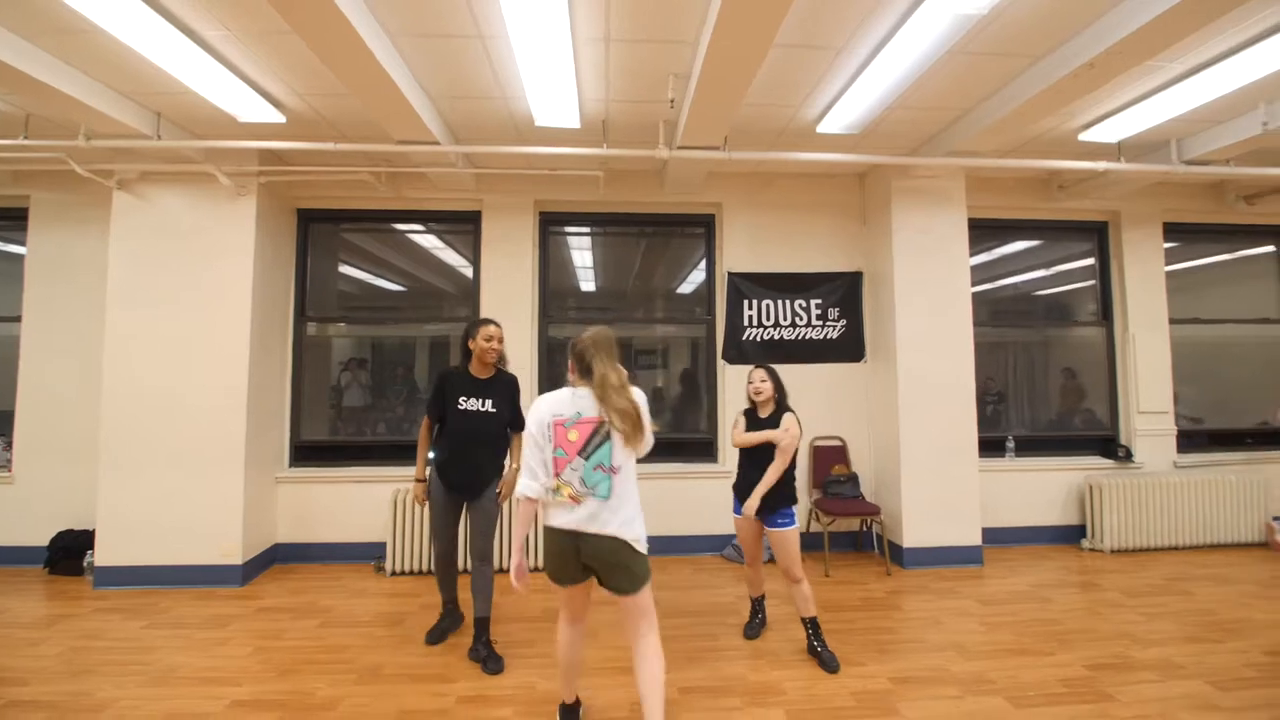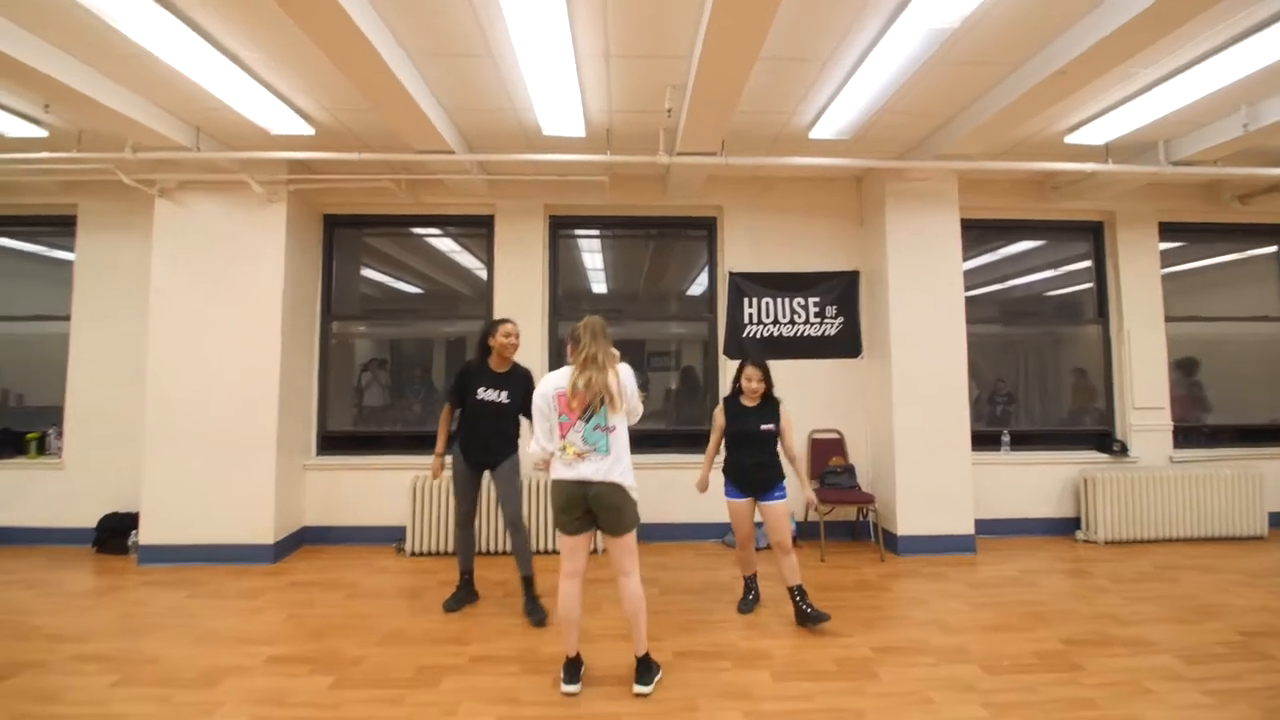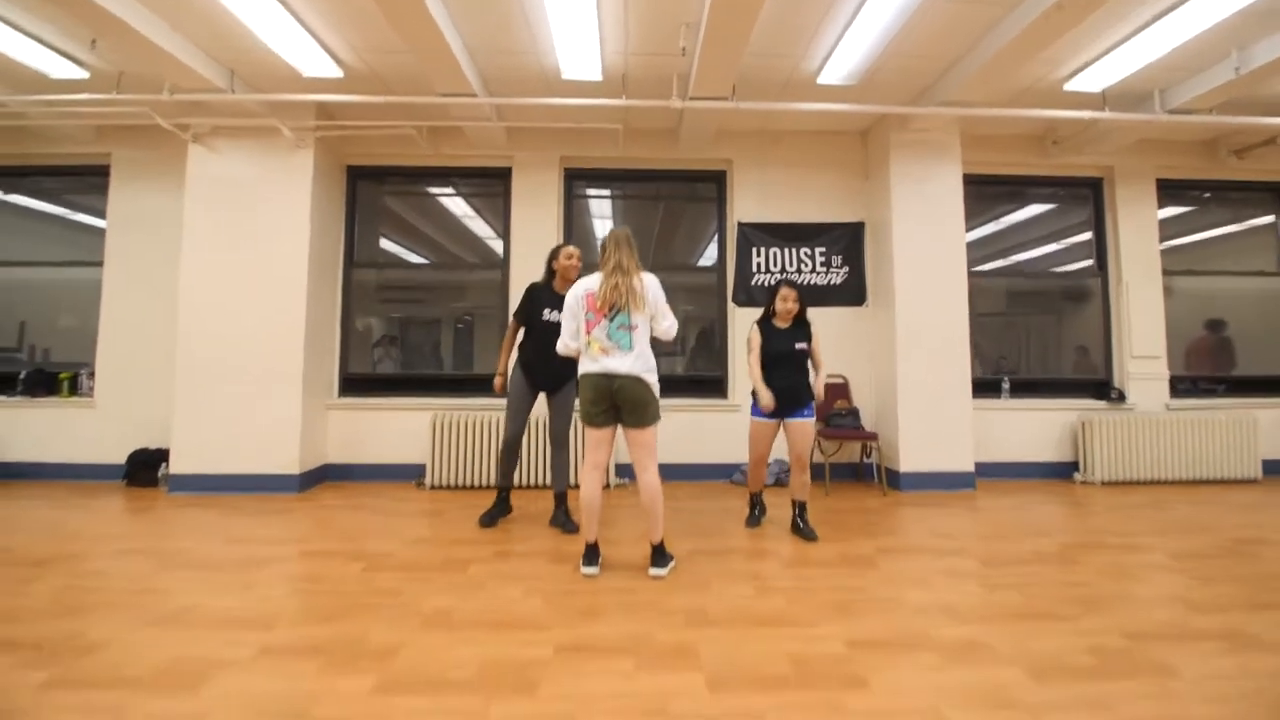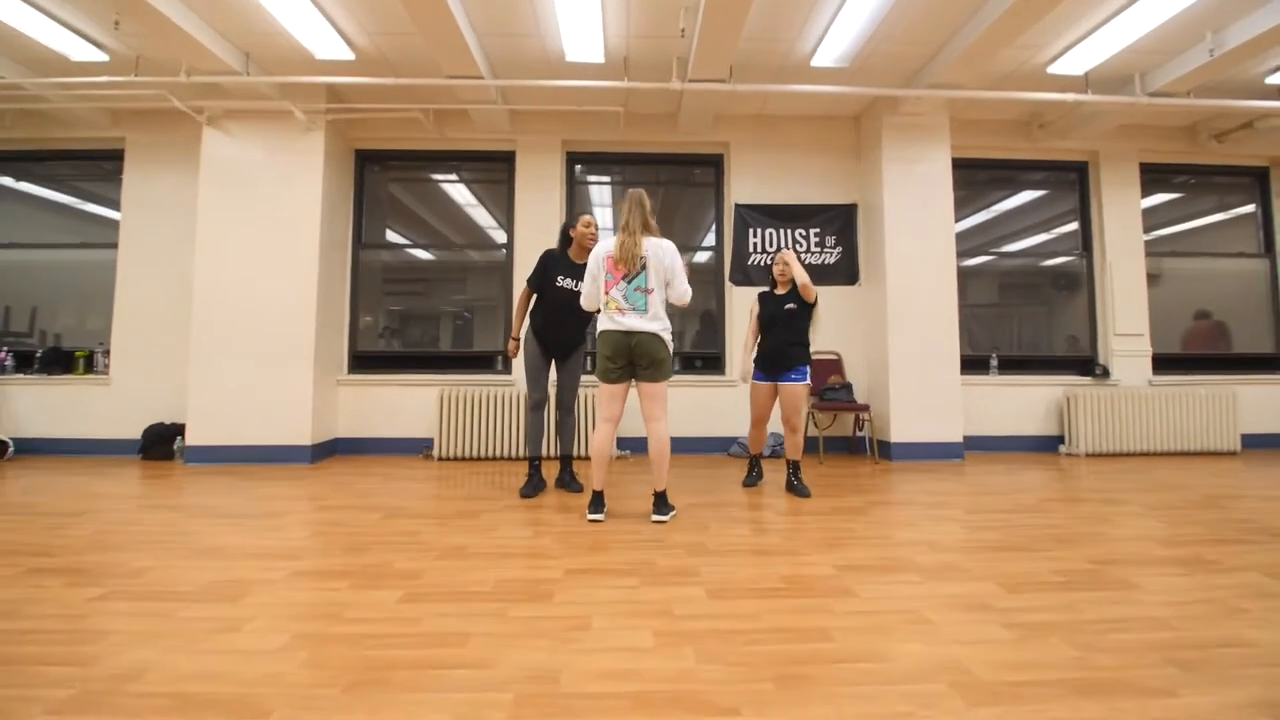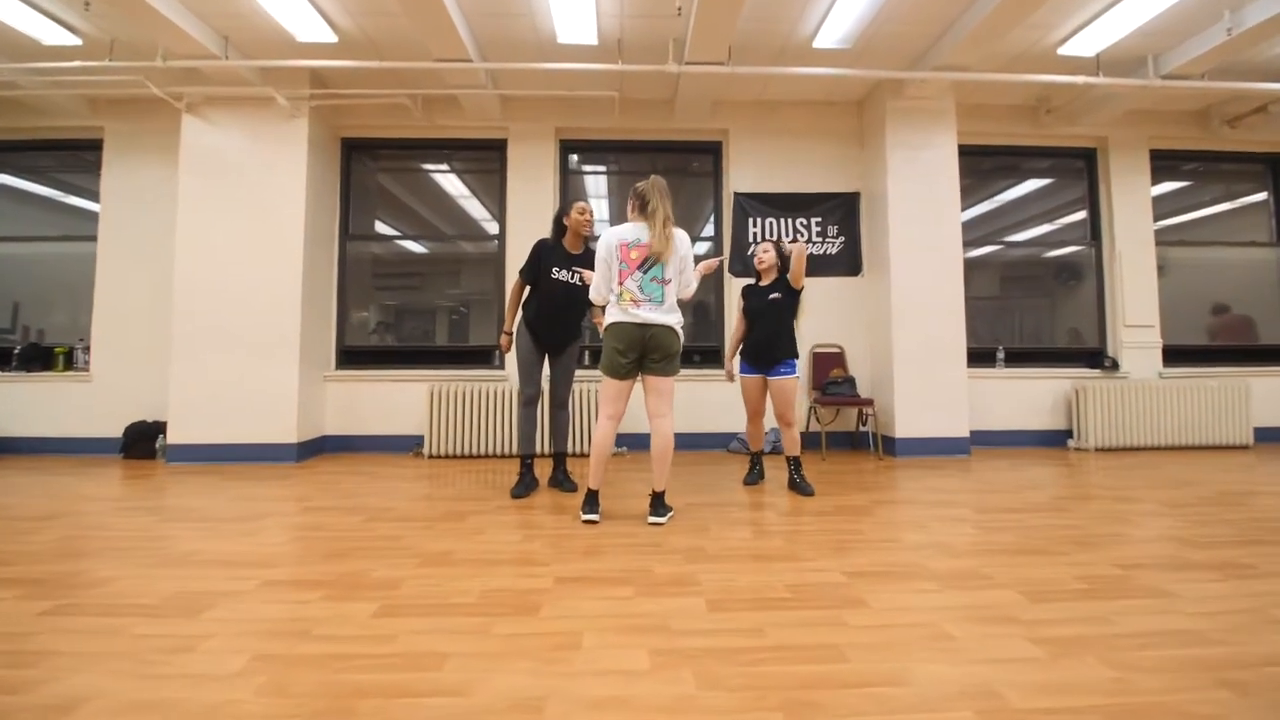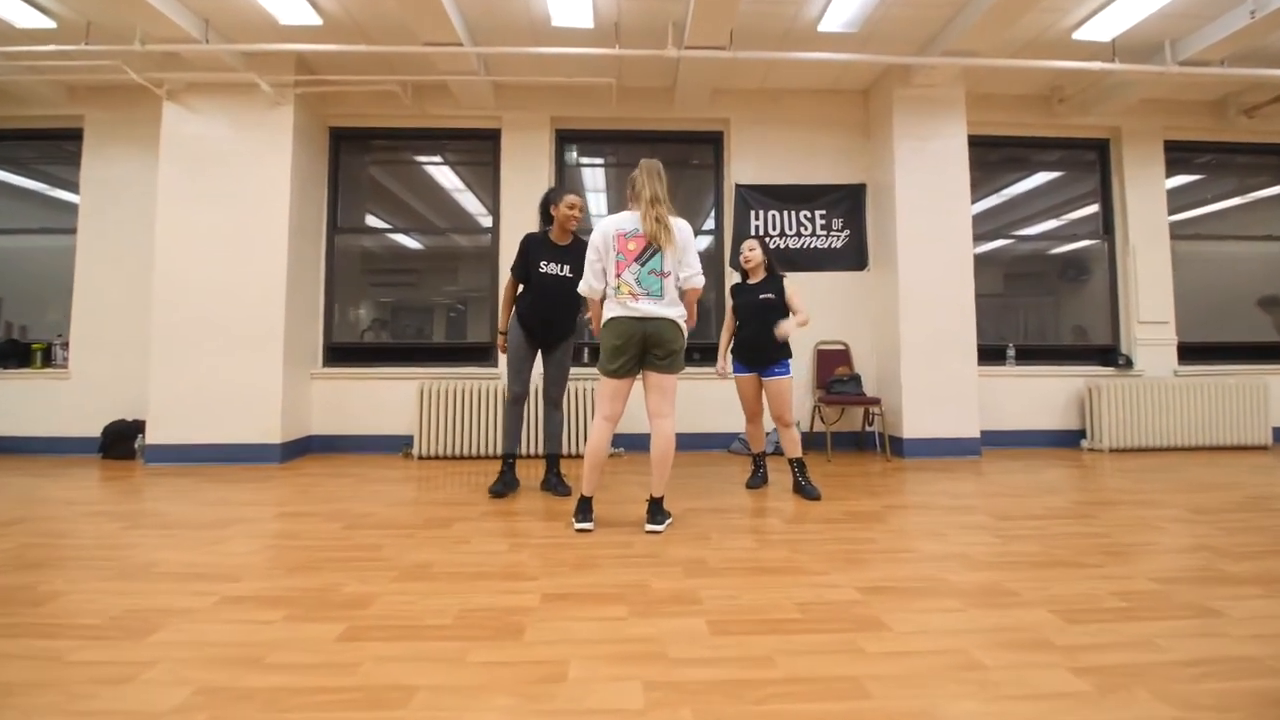
dt=0.5s
person 1, frame 1
left shoulder: (545, 406)
right shoulder: (631, 401)
left elbow: (532, 484)
left wrist: (518, 548)
left hip: (562, 533)
right hip: (617, 533)
left knee: (572, 618)
right knee: (644, 632)
person 1, frame 2
left shoulder: (549, 383)
right shoulder: (621, 374)
left elbow: (541, 448)
right elbow: (634, 415)
left hip: (567, 486)
right hip: (612, 484)
left knee: (571, 575)
right knee: (627, 574)
left ankle: (571, 668)
right ankle: (643, 667)
person 1, frame 3
left shoulder: (581, 288)
right shoulder: (647, 283)
left elbow: (567, 345)
right elbow: (668, 331)
left hip: (595, 381)
right hip: (636, 380)
left knee: (594, 466)
right knee: (646, 466)
left ankle: (590, 553)
right ankle: (658, 553)
person 1, frame 4
left shoulder: (602, 250)
right shoulder: (665, 248)
left elbow: (588, 302)
right elbow: (681, 298)
right wrist: (682, 274)
left hip: (612, 338)
right hip: (651, 339)
left knee: (606, 419)
right knee: (656, 420)
left ankle: (597, 500)
right ankle: (660, 501)
person 1, frame 5
left shoulder: (611, 237)
right shoulder: (678, 239)
left elbow: (600, 296)
right elbow: (685, 292)
left wrist: (593, 280)
right wrist: (700, 270)
left hip: (622, 330)
right hip: (663, 331)
left knee: (609, 415)
right knee: (660, 416)
left ankle: (591, 500)
right ankle: (658, 502)
person 1, frame 6
left shoulder: (607, 227)
right shoulder: (679, 228)
left elbow: (591, 287)
right elbow: (693, 282)
left wrist: (595, 317)
right wrist: (689, 310)
left hip: (620, 326)
right hip: (665, 326)
left knee: (605, 417)
right knee: (662, 417)
left ankle: (585, 508)
right ankle: (656, 509)
person 2, frame 1
left shoulder: (508, 383)
right shoulder: (449, 379)
left elbow: (516, 432)
right elbow: (428, 426)
left wrist: (513, 469)
right wrist: (420, 475)
left hip: (488, 480)
right hip: (445, 476)
left knee: (482, 555)
right knee: (444, 551)
left ankle: (482, 640)
right ankle: (450, 611)
person 2, frame 2
left shoulder: (522, 377)
right shoulder: (470, 370)
left elbow: (533, 417)
right elbow: (448, 410)
right wrist: (439, 453)
left hip: (505, 455)
right hip: (466, 453)
left knee: (514, 520)
right knee: (464, 519)
left ankle: (530, 595)
right ankle: (466, 585)
person 2, frame 3
right shoulder: (536, 292)
right elbow: (513, 329)
right wrist: (501, 371)
left hip: (563, 379)
right hip: (526, 372)
left knee: (560, 440)
right knee: (512, 436)
left ankle: (561, 509)
right ankle: (502, 500)
person 2, frame 4
right shoulder: (551, 259)
right elbow: (527, 294)
right wrist: (514, 335)
left hip: (573, 345)
right hip: (539, 339)
left knee: (566, 405)
right knee: (537, 401)
left ankle: (566, 471)
right ankle: (535, 472)
person 2, frame 5
left shoulder: (593, 259)
right shoulder: (544, 249)
left elbow: (596, 302)
right elbow: (519, 286)
left wrist: (602, 321)
right wrist: (507, 329)
left hip: (567, 338)
right hip: (532, 332)
left knee: (560, 400)
right knee: (529, 397)
left ankle: (559, 469)
right ankle: (527, 472)
person 2, frame 6
left shoulder: (584, 250)
right shoulder: (532, 243)
right elbow: (512, 285)
right wrist: (502, 329)
left hip: (561, 335)
right hip: (524, 328)
left knee: (554, 400)
right knee: (516, 395)
left ankle: (552, 472)
right ankle: (508, 470)
person 3, frame 1
left shoulder: (787, 418)
right shoulder: (744, 416)
left elbow: (781, 462)
right elbow: (738, 439)
left wrist: (757, 497)
right wrist: (770, 436)
left hip: (778, 504)
right hip: (744, 498)
left knee: (793, 572)
right knee: (751, 560)
left ankle: (815, 639)
right ankle: (757, 612)
person 3, frame 2
left shoulder: (776, 408)
right shoulder: (725, 407)
left elbow: (789, 448)
right elbow: (714, 443)
left wrist: (805, 485)
right wrist: (704, 475)
left hip: (771, 484)
right hip: (737, 484)
left knee: (783, 544)
right knee: (744, 541)
left ankle: (802, 605)
right ankle: (751, 589)
person 3, frame 3
left shoulder: (806, 329)
right shoulder: (759, 329)
left elbow: (818, 364)
right elbow: (753, 363)
left wrist: (819, 380)
right wrist: (761, 391)
left hip: (800, 403)
right hip: (767, 403)
left knee: (801, 461)
right knee: (757, 460)
left ankle: (800, 517)
right ankle: (756, 504)
person 3, frame 4
left shoulder: (803, 295)
right shoulder: (762, 298)
left elbow: (805, 281)
right elbow: (752, 332)
left wrist: (793, 257)
right wrist: (746, 361)
left hip: (795, 367)
right hip: (764, 367)
left knee: (793, 424)
right knee: (757, 421)
left ankle: (793, 476)
right ankle: (754, 467)
person 3, frame 5
left shoulder: (788, 284)
right shoulder: (747, 291)
left elbow: (801, 250)
right elbow: (740, 328)
left wrist: (788, 248)
right wrist: (729, 359)
left hip: (782, 360)
right hip: (751, 361)
left knee: (786, 418)
right knee: (754, 416)
left ankle: (795, 473)
right ankle: (755, 465)
person 3, frame 6
left shoulder: (779, 283)
right shoulder: (736, 290)
left elbow: (804, 316)
right elbow: (728, 326)
left wrist: (791, 322)
right wrist: (721, 356)
left hip: (775, 360)
right hip: (743, 360)
left knee: (784, 418)
right knee: (752, 416)
left ankle: (800, 476)
right ankle: (759, 468)
